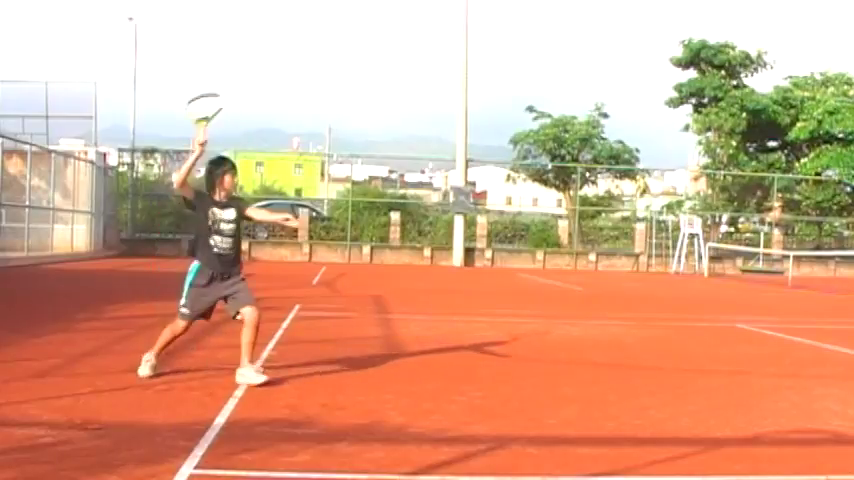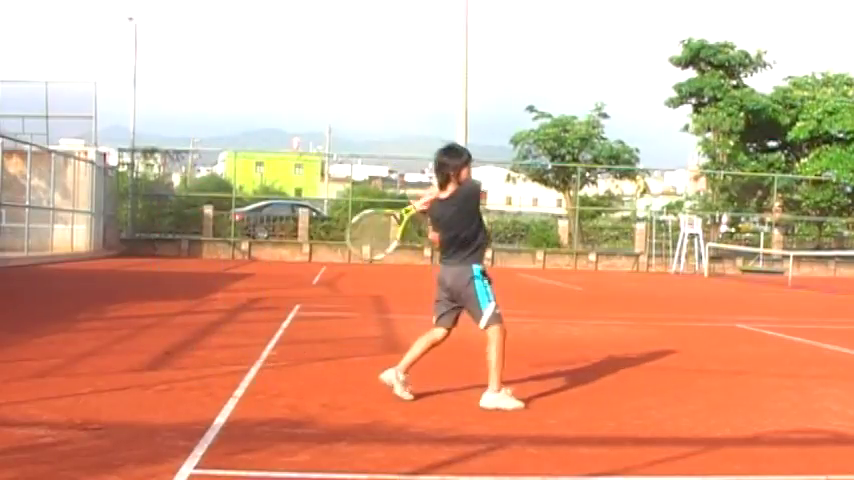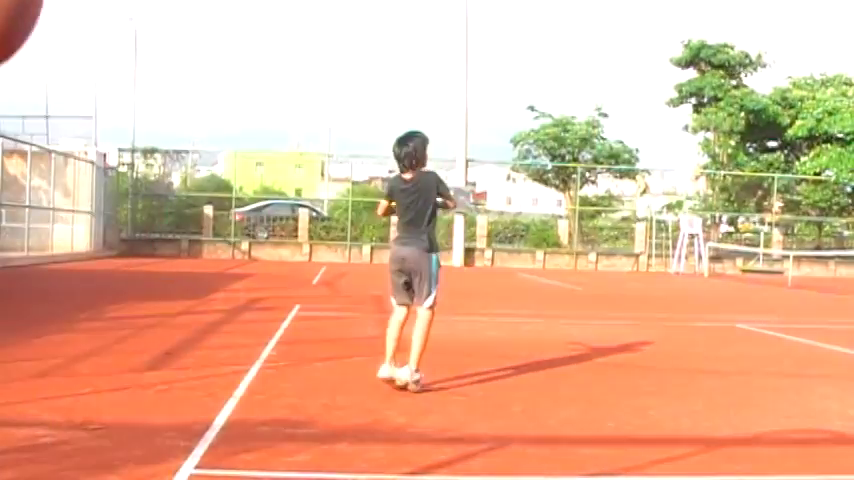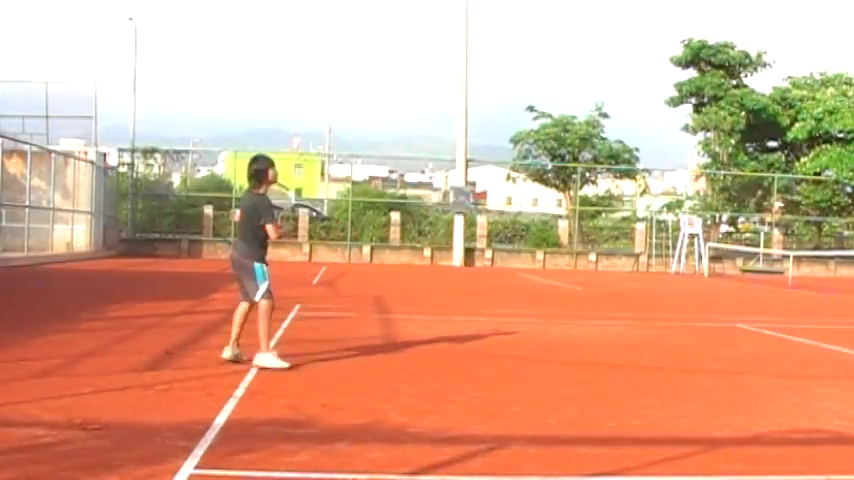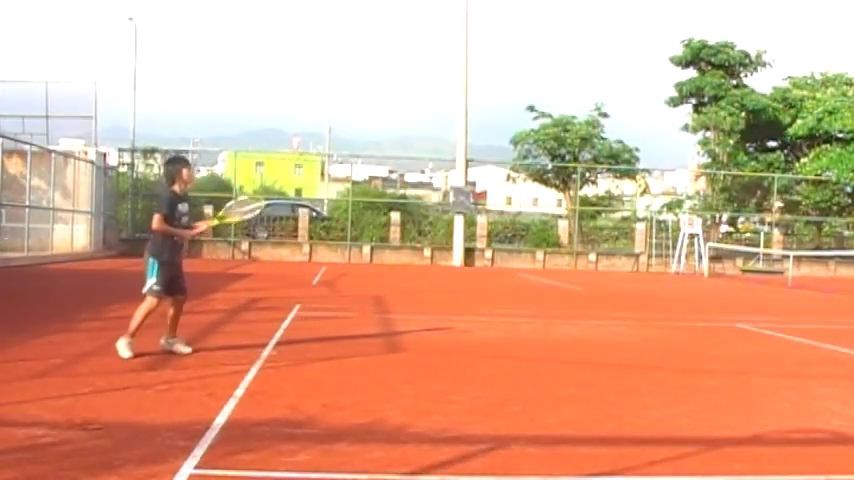
dt=1s
person 1, frame 1
left shoulder: (237, 204)
right shoulder: (201, 200)
left elbow: (257, 214)
right elbow: (177, 183)
left wrist: (282, 217)
right wrist: (196, 153)
left hip: (232, 275)
right hip: (203, 273)
left knee: (252, 316)
right knee: (182, 324)
left ankle: (247, 368)
right ankle: (151, 357)
person 1, frame 2
left shoulder: (434, 208)
right shoulder: (471, 190)
left wrist: (428, 207)
right wrist: (432, 198)
left hip: (446, 271)
right hip: (469, 271)
left knee: (440, 330)
right knee: (497, 328)
left ankle: (398, 373)
right ankle: (494, 392)
person 1, frame 3
left shoulder: (394, 184)
right shoulder: (431, 179)
left elbow: (381, 212)
right elbow: (451, 204)
left hip: (399, 251)
right hip: (423, 253)
left knee: (400, 309)
right knee: (425, 311)
left ankle: (389, 365)
right ankle: (410, 369)
person 1, frame 4
left shoulder: (248, 195)
right shoulder: (264, 202)
left elbow: (237, 217)
right elbow: (274, 234)
right wrist: (282, 231)
left hip: (239, 254)
right hip: (252, 258)
left knee: (246, 302)
right knee: (266, 303)
left ankle: (232, 347)
right ankle: (264, 352)
person 1, frame 5
left shoulder: (183, 197)
right shoulder: (168, 197)
right elbow: (156, 225)
left wrist: (196, 227)
right wrist: (181, 233)
left hip: (173, 257)
right hip: (157, 257)
left knee: (180, 296)
right knee: (152, 300)
left ankle: (170, 339)
right ankle: (127, 338)
